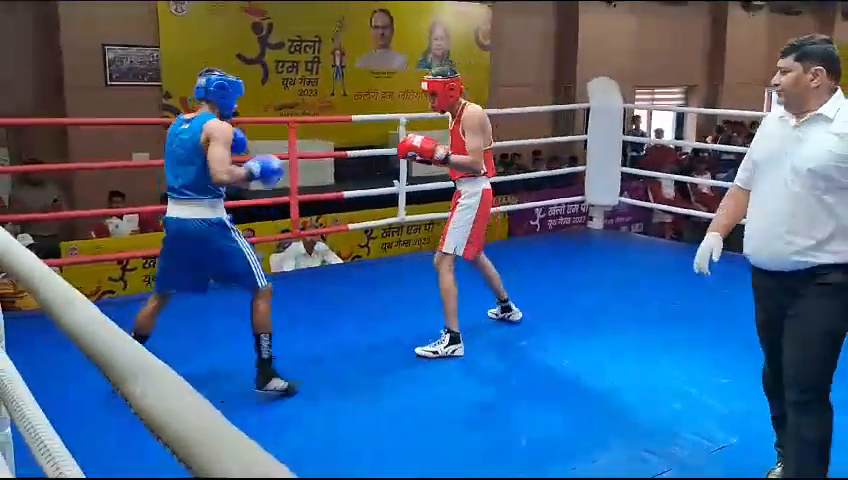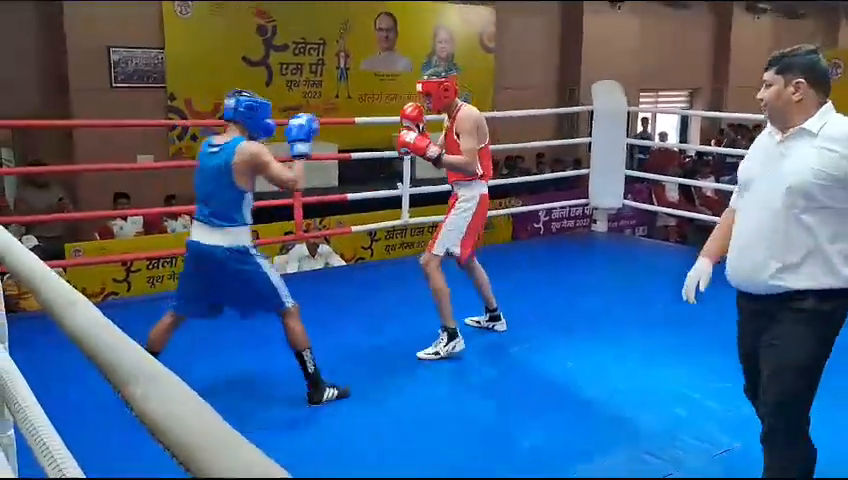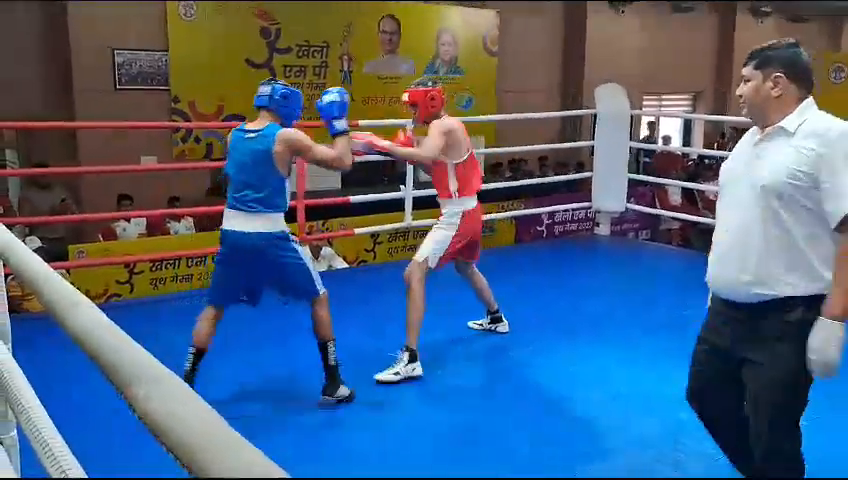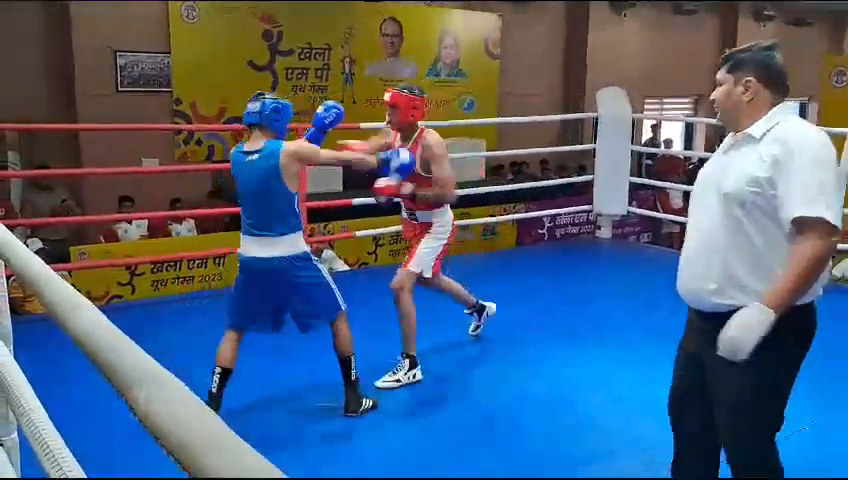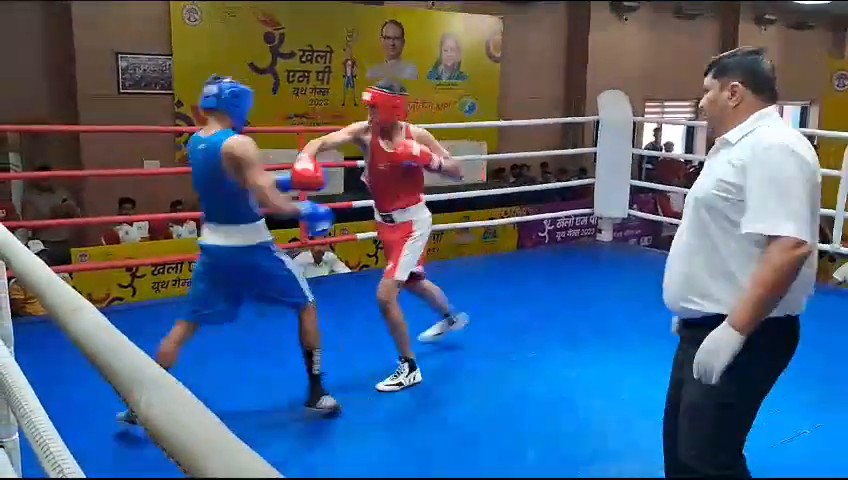
dt=0.2s
person 1, frame 1
right shoulder: (773, 123)
right elbow: (745, 185)
right wrist: (715, 231)
right hip: (769, 277)
left knee: (804, 389)
right knee: (777, 381)
person 1, frame 2
right shoulder: (766, 140)
right wrist: (706, 261)
left hip: (806, 307)
right hip: (753, 301)
left knee: (782, 413)
right knee: (762, 400)
person 1, frame 3
right shoulder: (753, 138)
right wrist: (716, 288)
left hip: (786, 317)
right hip: (728, 310)
left knee: (771, 433)
right knee: (706, 397)
person 1, frame 4
left shoulder: (797, 143)
right shoulder: (735, 142)
left wrist: (763, 310)
left hip: (763, 328)
right hip: (709, 320)
left knee: (746, 443)
right knee: (688, 422)
person 1, frame 5
left shoulder: (771, 148)
right shoulder: (746, 146)
left elbow: (787, 250)
left wrist: (734, 329)
left hip: (747, 335)
right hip: (717, 326)
right knee: (682, 441)
person 2, frame 1
left shoulder: (176, 126)
right shoulder: (217, 127)
right elbow: (220, 175)
right wrist: (254, 169)
left hip: (175, 221)
right hip: (209, 225)
left knee: (160, 297)
right knee: (260, 292)
right ankle: (266, 375)
person 2, frame 2
left shoulder: (207, 147)
right shoulder: (250, 150)
right elbow: (292, 182)
right wrist: (301, 146)
left hip: (199, 245)
right hip: (234, 249)
left knee: (177, 315)
right knee: (290, 311)
right ankle: (316, 388)
person 2, frame 3
left shoulder: (236, 136)
right shoulder: (287, 137)
right elbow: (341, 161)
right wrist: (339, 124)
left hip: (233, 233)
right hip: (271, 235)
left knee: (214, 308)
right knee: (318, 300)
left ankle: (187, 381)
right ankle: (332, 383)
person 2, frame 4
left shoulder: (237, 155)
right shoulder: (291, 151)
right elbow: (351, 159)
left wrist: (317, 130)
left hip: (252, 258)
right hip: (292, 257)
left knee: (235, 331)
right knee: (337, 318)
left ankle: (213, 402)
right ankle: (353, 396)
person 2, frame 5
left shoulder: (194, 145)
right shoulder: (239, 146)
right elbow: (271, 201)
left wrist: (281, 180)
right wrist: (307, 210)
left hip: (214, 247)
right hip: (251, 247)
left knee: (187, 325)
right knee: (305, 307)
right ankle: (316, 394)
person 3, frame 1
left shoulder: (472, 115)
right shoulder: (456, 116)
left elbow: (475, 164)
left wrist: (436, 153)
right wrist: (427, 153)
left hip: (473, 194)
right hip: (469, 192)
left knee: (444, 262)
right knee: (474, 255)
left ankle: (452, 339)
right ankle: (506, 307)
person 3, frame 2
left shoulder: (468, 116)
right shoulder: (453, 118)
left elbow: (469, 165)
right elbow: (438, 160)
left wrist: (428, 150)
right wrist: (416, 131)
left hip: (471, 198)
right hip: (468, 196)
left knee: (430, 262)
right knee: (466, 259)
left ankle: (450, 336)
right ankle: (493, 316)
person 3, frame 3
left shoulder: (446, 127)
right shoulder: (444, 126)
left elbow: (426, 155)
right elbow: (438, 166)
left wrist: (378, 144)
right wrist: (407, 147)
left hip: (457, 215)
right hip: (467, 210)
left knee: (413, 275)
right knee: (466, 267)
left ankle: (410, 359)
right ankle: (496, 319)
person 3, frame 4
left shoulder: (432, 142)
right shoulder: (392, 134)
left elbow: (447, 195)
right elbow: (366, 152)
left wrist: (405, 190)
left hip: (436, 223)
right hip: (413, 221)
left knee: (401, 287)
right knee: (431, 279)
left ankle: (410, 365)
right ankle: (481, 308)
person 3, frame 5
left shoulder: (417, 134)
right shoulder: (363, 131)
left elbow: (456, 172)
right elbow: (319, 145)
left wrist: (431, 161)
right wrist: (305, 161)
left hip: (413, 222)
right hip: (385, 221)
left knee: (385, 296)
right knee: (414, 281)
left ankle: (409, 367)
right ankle: (450, 317)
